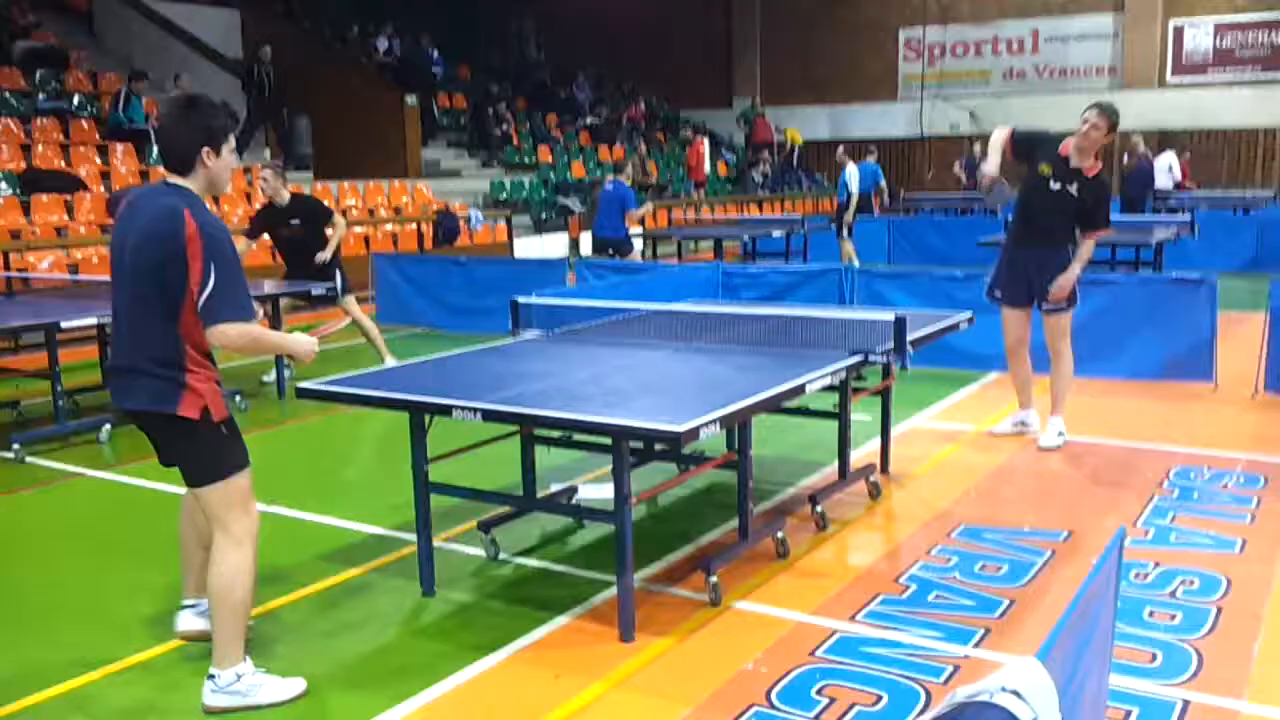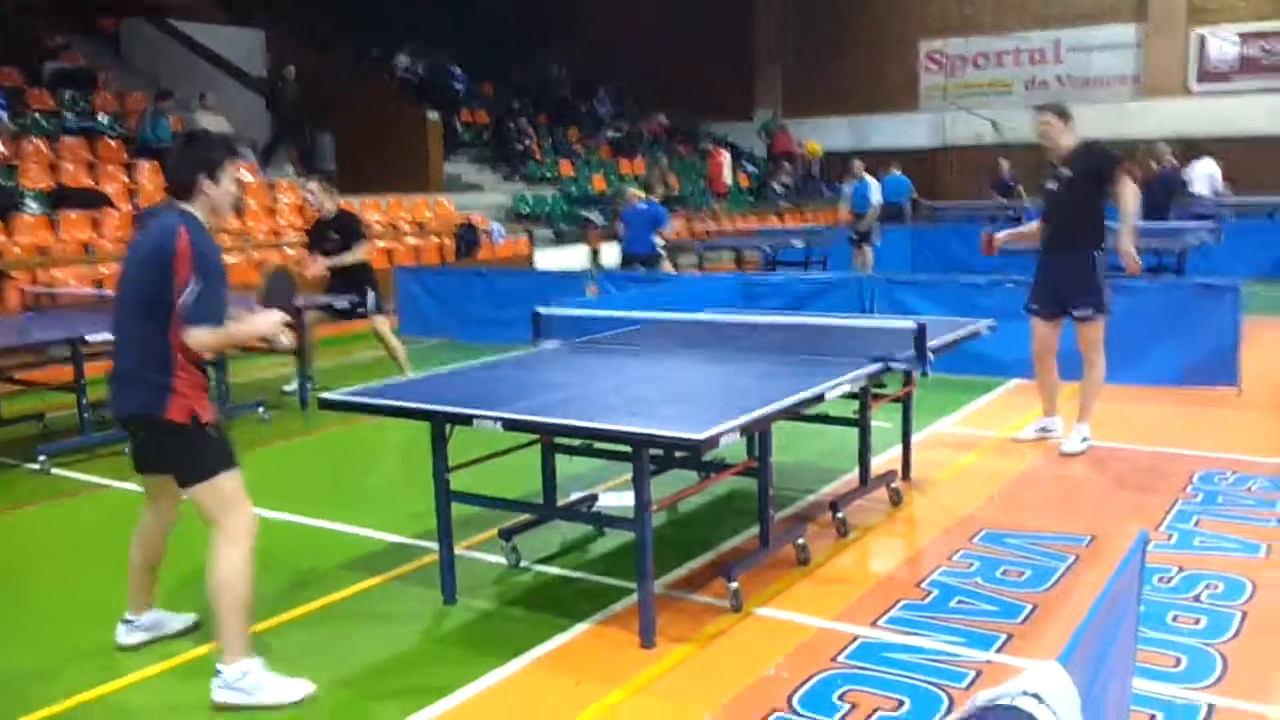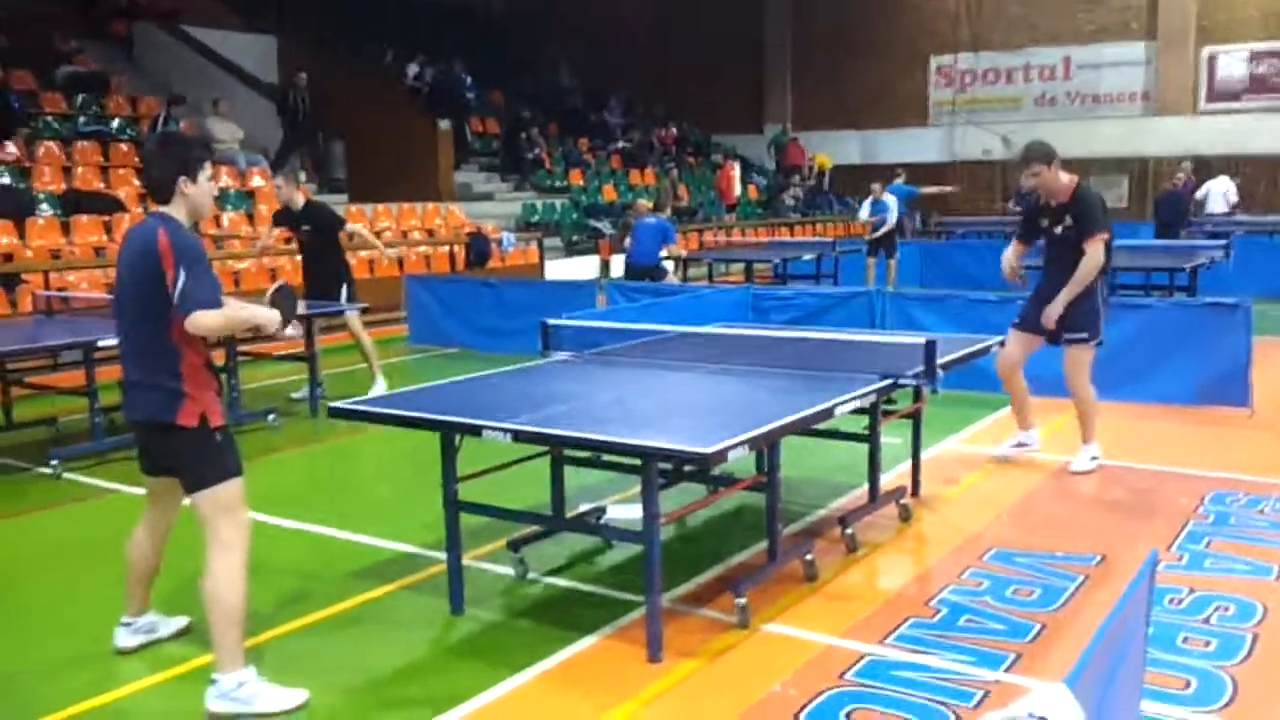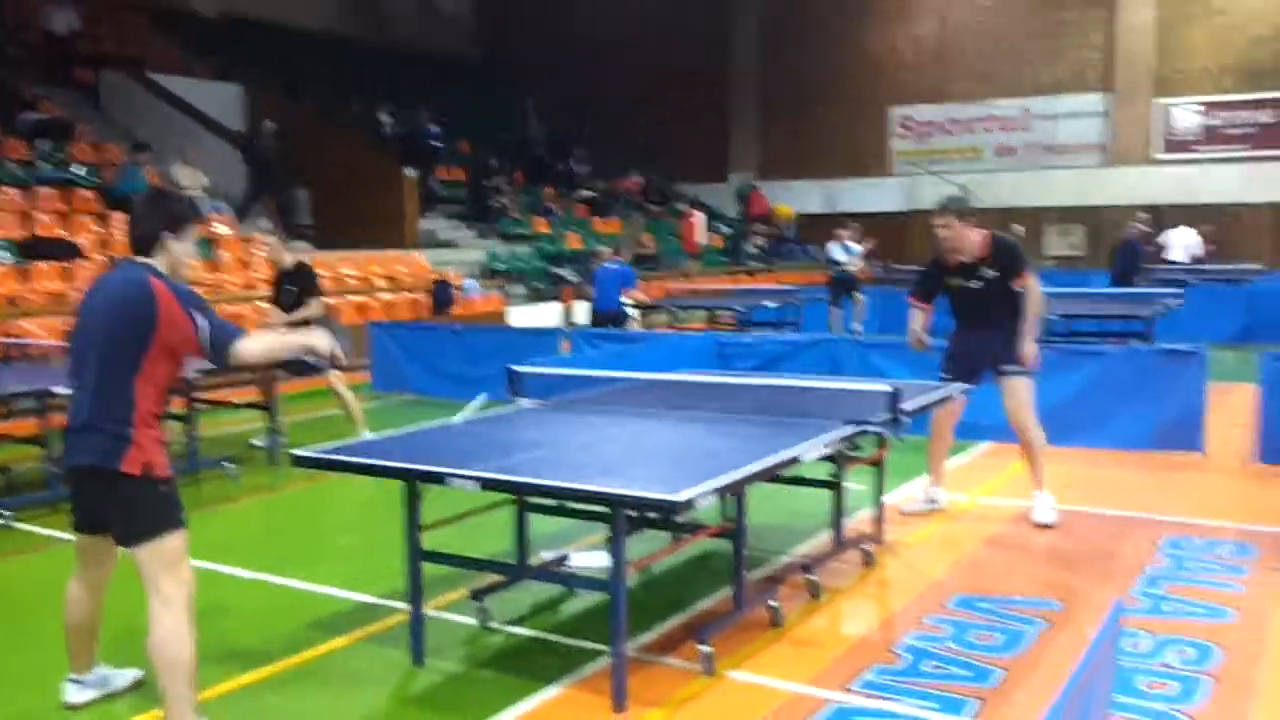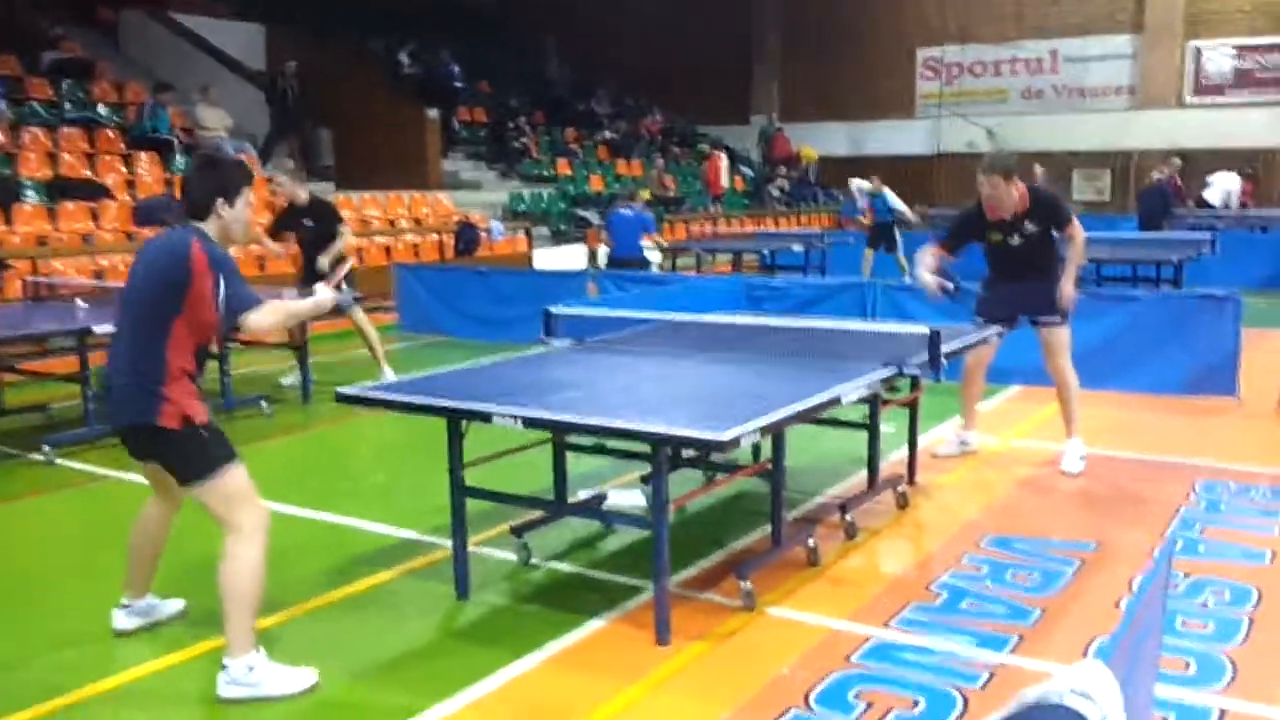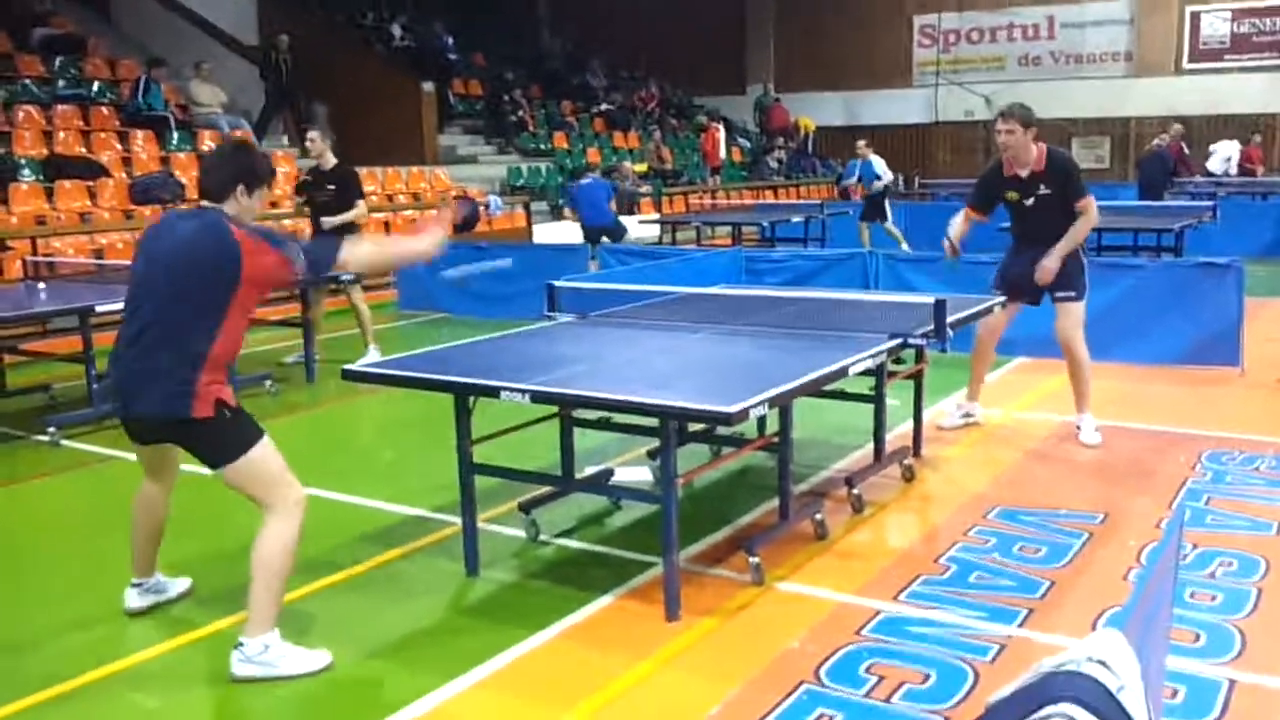
dt=0.5s
person 1, frame 1
left shoulder: (132, 206)
right shoulder: (201, 227)
right elbow: (226, 332)
left wrist: (238, 311)
right wrist: (292, 344)
left hip: (136, 382)
right hip: (182, 392)
left knee: (203, 487)
right knee: (238, 525)
left ankle: (195, 604)
right ankle: (229, 676)
person 1, frame 2
left shoulder: (152, 230)
right shoulder: (193, 241)
right elbow: (200, 337)
left wrist: (239, 324)
right wrist: (256, 328)
left hip: (139, 395)
right hip: (174, 400)
left knee: (161, 505)
right knee: (235, 523)
left ankle: (139, 617)
right ankle: (236, 672)
person 1, frame 3
left shoulder: (139, 236)
right shoulder: (176, 240)
right elbow: (202, 321)
left wrist: (244, 314)
right wrist: (254, 314)
left hip: (147, 398)
right hip: (185, 404)
left knee: (159, 508)
right knee: (230, 534)
left ankle: (135, 621)
person 1, frame 4
left shoulder: (102, 288)
right shoulder: (163, 293)
left elbow: (94, 367)
right elbow: (242, 350)
right wrist: (306, 339)
left hip: (84, 448)
right hip: (130, 456)
left knee: (90, 568)
right knee: (171, 591)
left ankle: (83, 676)
person 1, frame 5
left shoulder: (161, 246)
right shoulder: (201, 252)
right elbow: (257, 320)
right wrist: (312, 304)
left hip: (127, 400)
right hip: (164, 406)
left knee: (168, 493)
right knee: (248, 522)
left ankle: (135, 604)
right ankle: (242, 667)
person 1, frame 6
left shoulder: (162, 230)
right shoulder: (242, 241)
right elbow: (343, 256)
right wrist: (419, 244)
left hip: (130, 389)
right hip: (190, 397)
left knee: (157, 476)
right knee: (285, 503)
left ankle: (143, 584)
right ankle: (258, 646)
person 2, frame 1
left shoulder: (1097, 185)
right shoulder: (1042, 145)
left elbow: (1090, 237)
right elbow: (1001, 135)
left wrist: (1071, 273)
right wrist: (992, 161)
left hip: (1055, 260)
right hip: (1016, 254)
left knee: (1058, 344)
right knee: (1013, 342)
left ankle: (1056, 422)
right ankle: (1026, 414)
person 2, frame 2
left shoulder: (1092, 154)
right shoulder: (1053, 172)
left elbow: (1128, 189)
left wrist: (1125, 238)
right wrist: (1007, 235)
left hip: (1084, 262)
right hip: (1050, 264)
left knee: (1091, 351)
right knee: (1041, 350)
left ankle: (1082, 427)
right ankle: (1050, 420)
person 2, frame 3
left shoulder: (1086, 200)
right shoulder: (1039, 206)
left elbow: (1095, 257)
right elbow: (1019, 244)
left wrist: (1060, 302)
right wrist: (1009, 260)
left hip: (1085, 296)
right hip: (1047, 290)
left knee: (1076, 379)
right knee: (1007, 363)
left ankle: (1089, 446)
right ankle: (1026, 433)
person 2, frame 4
left shoulder: (1002, 248)
right shoulder: (938, 265)
left elbow: (1032, 288)
right elbow: (919, 308)
left wrist: (1027, 337)
right wrist: (917, 331)
left hip: (1006, 336)
right hip: (966, 339)
left knee: (1022, 416)
right knee: (942, 416)
left ankle: (1042, 494)
right ankle: (934, 491)
person 2, frame 5
left shoulder: (1044, 201)
right shoulder: (973, 216)
left elbow: (1076, 236)
right elbow: (936, 250)
left wrist: (1069, 280)
right wrist: (925, 272)
left hip: (1045, 284)
right hip: (1001, 286)
left knee: (1059, 364)
right knee: (974, 361)
left ankle: (1073, 444)
right ankle: (967, 434)
person 2, frame 6
left shoulder: (1061, 164)
right shoulder: (996, 175)
left elbow: (1089, 214)
right elbow: (969, 214)
left wrist: (1056, 255)
right wrist: (953, 236)
left hip: (1063, 256)
right hip: (1021, 255)
left knee: (1070, 338)
right knee: (985, 331)
left ankle: (1085, 418)
right ankle: (970, 406)
person 3, frame 1
left shoulder: (307, 203)
right shoulder: (264, 214)
left elbow: (340, 224)
right elbow: (246, 242)
left wrist: (329, 251)
left hip: (326, 267)
right hip: (297, 272)
left knee: (353, 312)
left ankle: (387, 360)
right ankle: (282, 366)
person 3, frame 2
left shoulder: (348, 220)
right shoulder: (317, 227)
left elbow: (362, 254)
right elbow: (313, 257)
left wrist: (328, 262)
left hip: (362, 284)
right hip: (336, 285)
left knee: (381, 330)
right knee: (305, 321)
left ankle: (408, 375)
person 3, frame 3
left shoulder: (319, 211)
right shoulder: (286, 213)
left elbow: (354, 230)
right elbow: (274, 223)
left wrist: (383, 249)
right wrist: (265, 239)
left hip: (338, 277)
right hip: (314, 281)
left knee: (354, 326)
left ankle: (379, 379)
person 3, frame 4
left shoulder: (304, 272)
right shoulder: (280, 278)
left elbow: (317, 309)
left wrist: (285, 319)
right wrist: (274, 320)
left knee: (334, 382)
right knee: (265, 378)
left ankle: (364, 433)
person 3, frame 5
left shoulder: (321, 207)
right shoulder: (288, 214)
left elbow: (345, 234)
right elbow: (271, 239)
left wrist: (328, 257)
right wrist: (274, 247)
left hip: (334, 271)
right hip: (311, 274)
left knee: (357, 319)
left ankle: (385, 370)
person 3, frame 6
left shoulder: (346, 174)
right shoulder: (310, 176)
left elbow: (362, 210)
left wrist: (336, 220)
right wrist: (300, 194)
left knee: (354, 296)
right knee: (314, 296)
left ankle: (372, 348)
